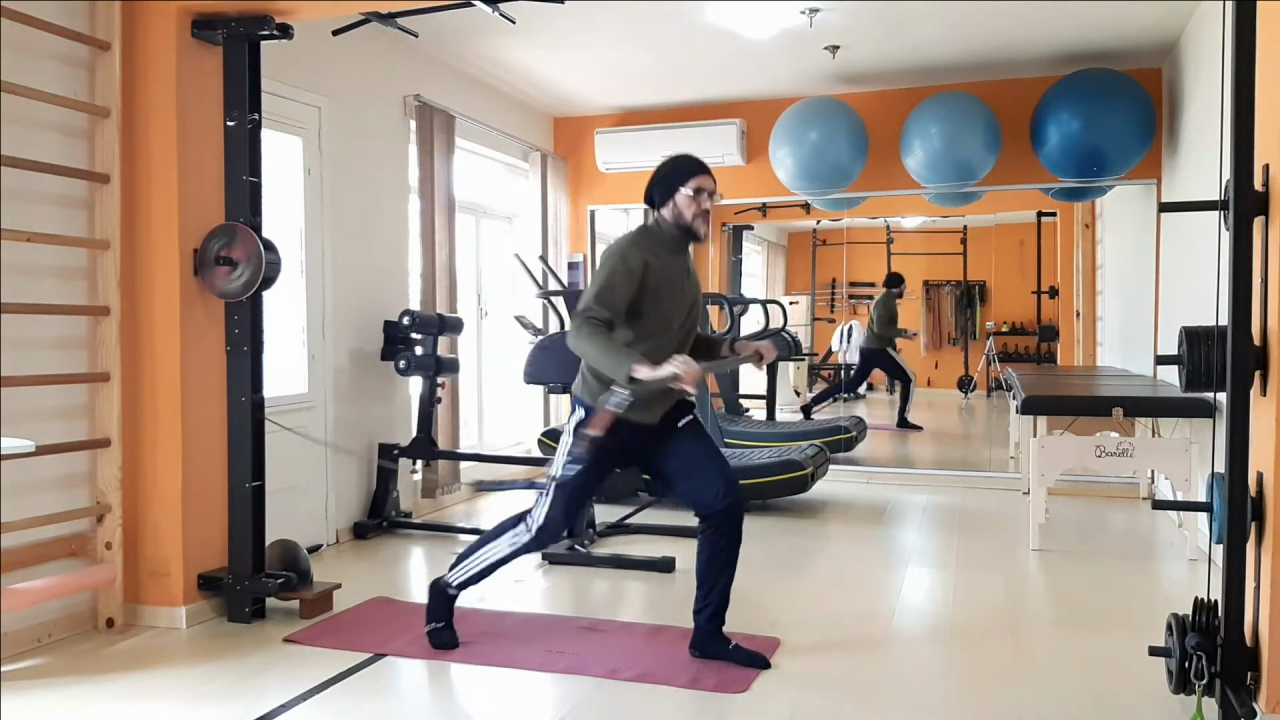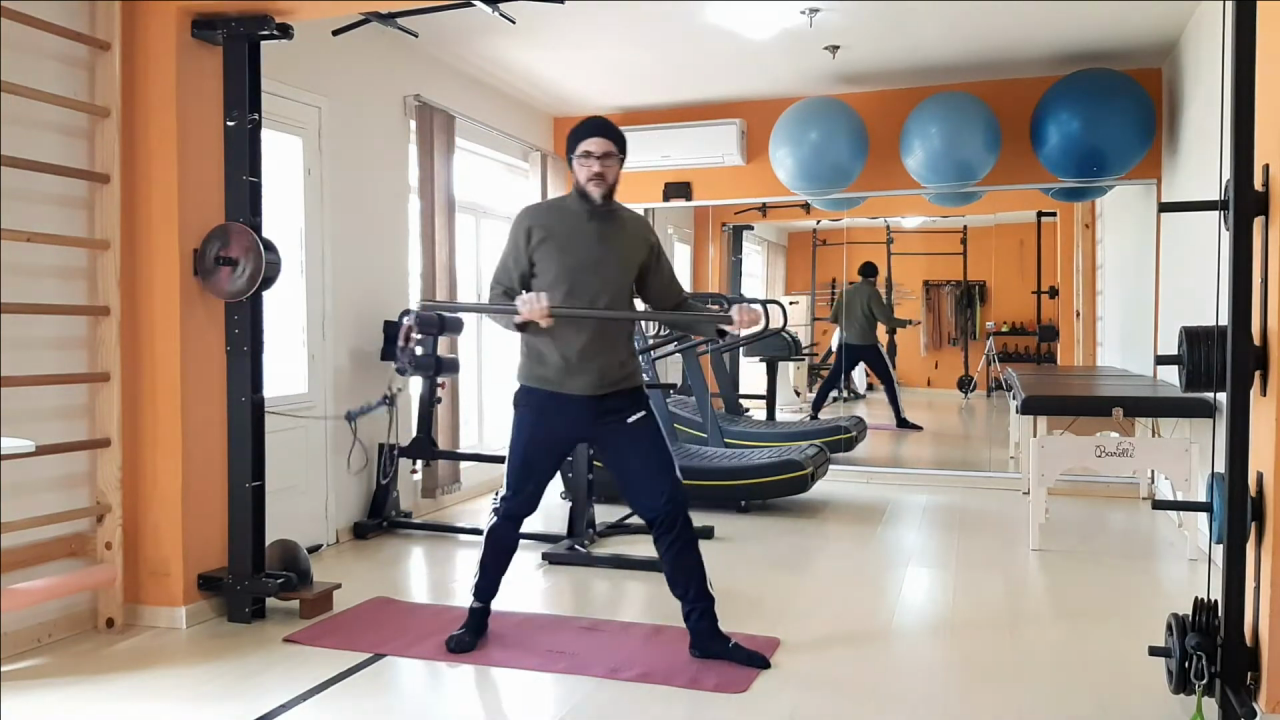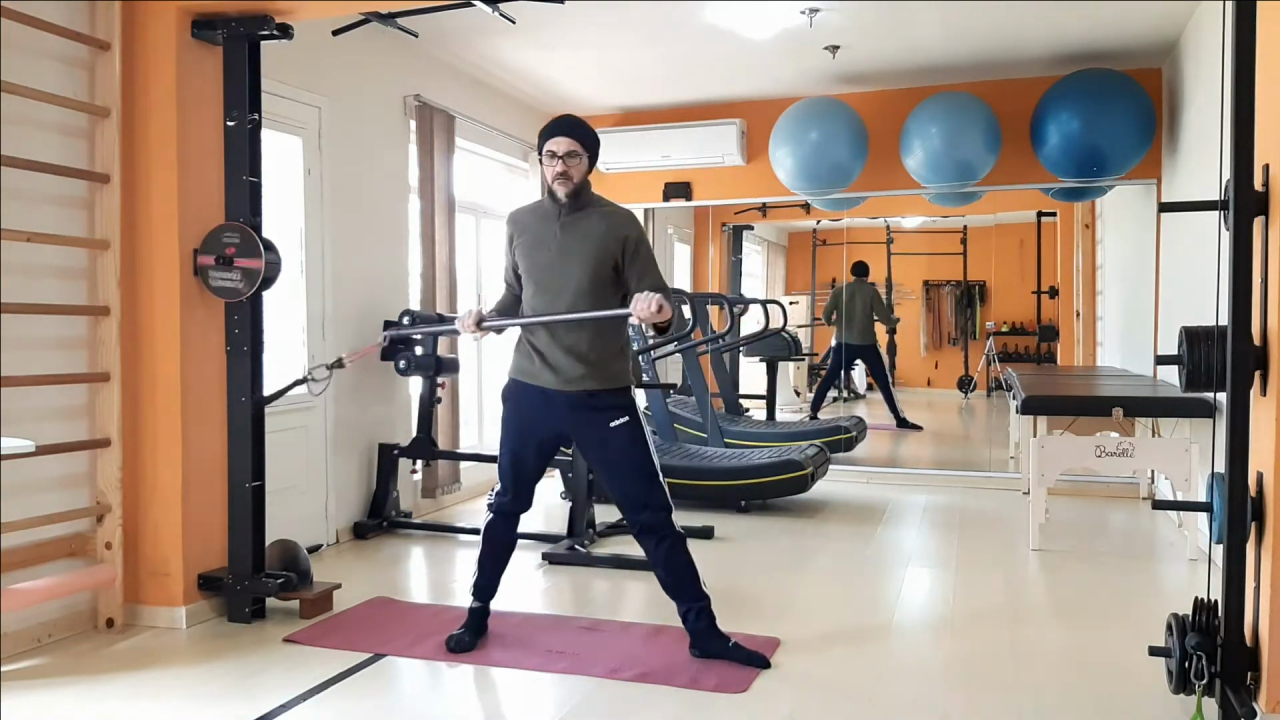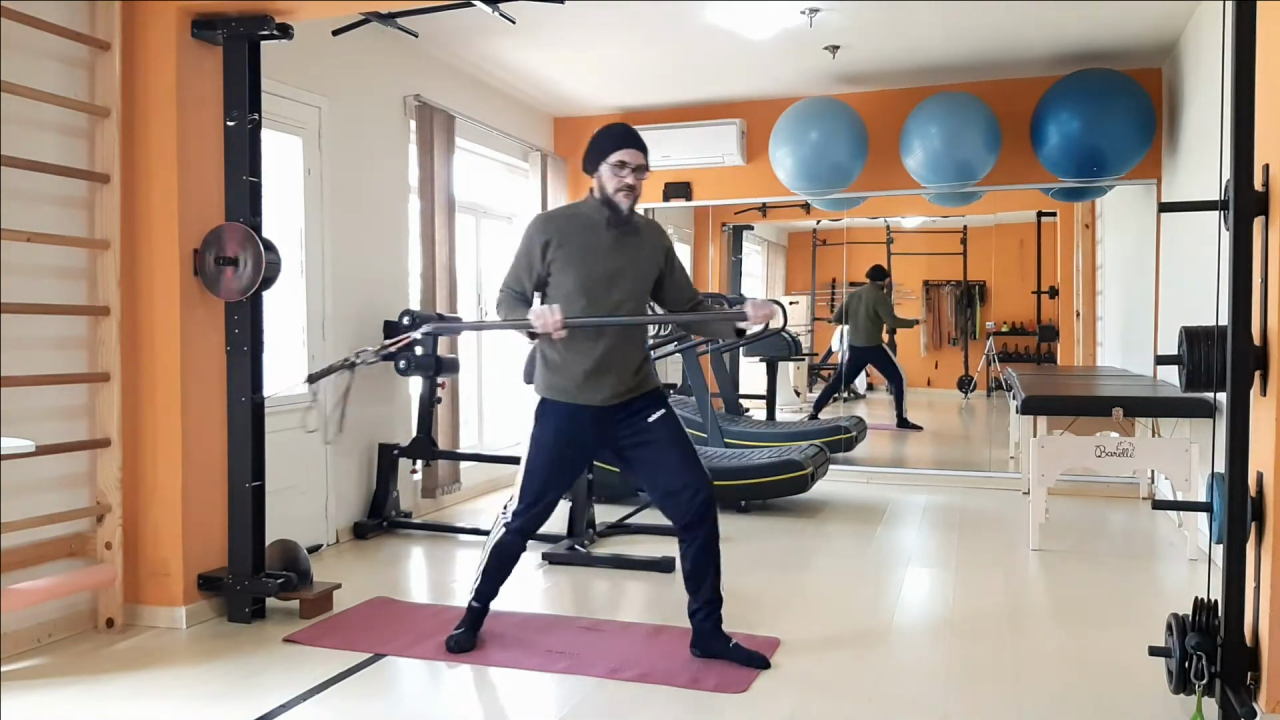
dt=0.5s
person 1, frame 1
left shoulder: (682, 258)
right shoulder: (631, 252)
right elbow: (585, 329)
left wrist: (734, 348)
right wrist: (647, 369)
left hip: (665, 412)
left knee: (725, 503)
right knee: (544, 524)
left ankle: (709, 635)
right ankle: (447, 588)
person 1, frame 2
left shoulder: (637, 231)
right shoulder: (533, 222)
left elbow: (672, 306)
right elbow: (500, 298)
left wrist: (723, 318)
right wrist: (523, 310)
left hip: (620, 397)
right hip: (545, 394)
left knee: (669, 510)
right knee: (512, 507)
left ankle: (706, 634)
right ankle: (478, 613)
person 1, frame 3
left shoulder: (619, 224)
right shoulder: (520, 223)
left elbow: (653, 303)
left wrist: (655, 308)
right wrist: (484, 315)
left hip: (602, 395)
right hip: (530, 390)
left knee: (650, 514)
right knee: (506, 504)
left ankle: (704, 632)
right ankle: (478, 611)
person 1, frame 4
left shoulder: (653, 238)
right shoulder: (551, 229)
left elbow: (689, 311)
right elbow: (508, 300)
left wrist: (742, 319)
right wrist: (535, 319)
left hip: (637, 401)
right hip: (565, 404)
left knee: (696, 504)
right knee: (524, 516)
left ankle: (708, 634)
right ankle: (475, 610)
